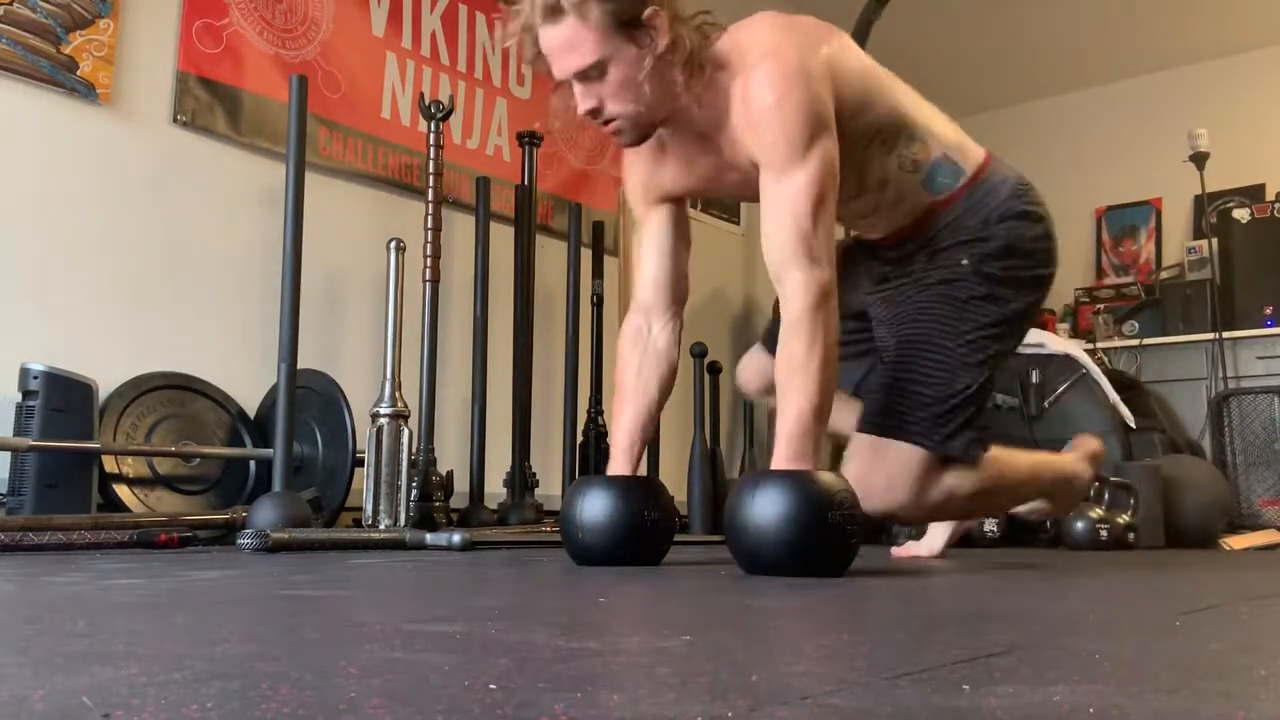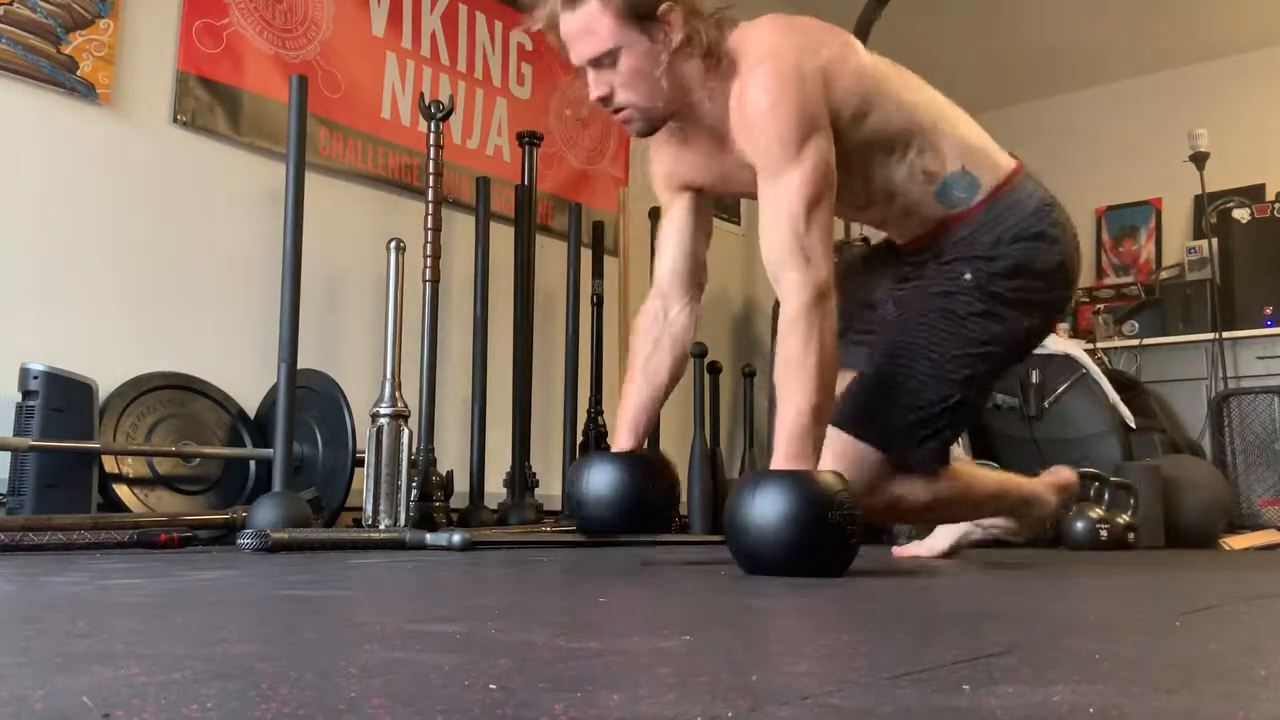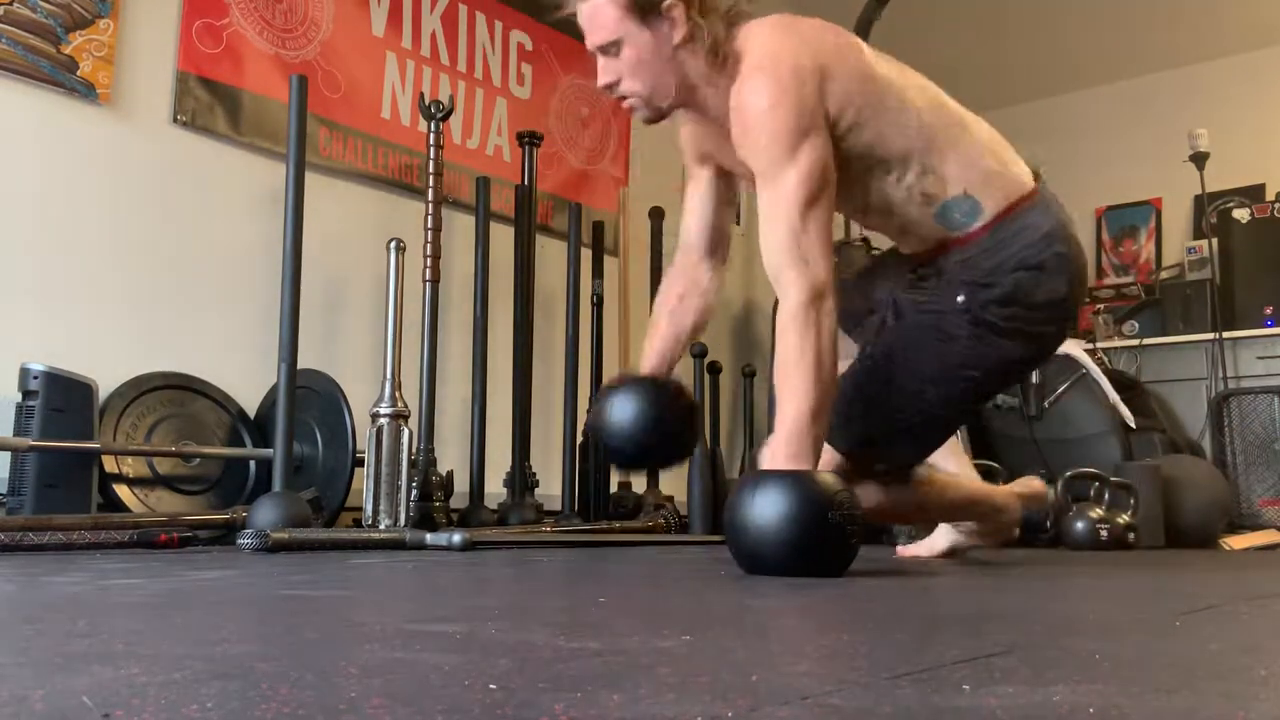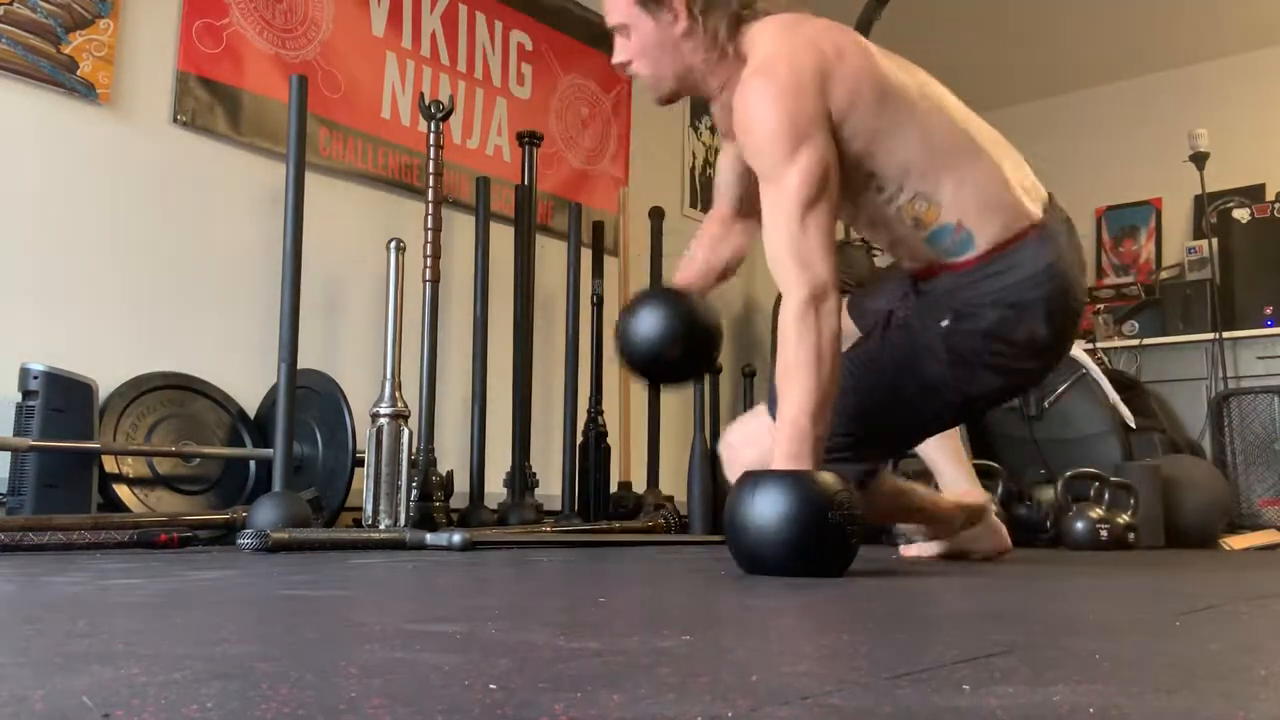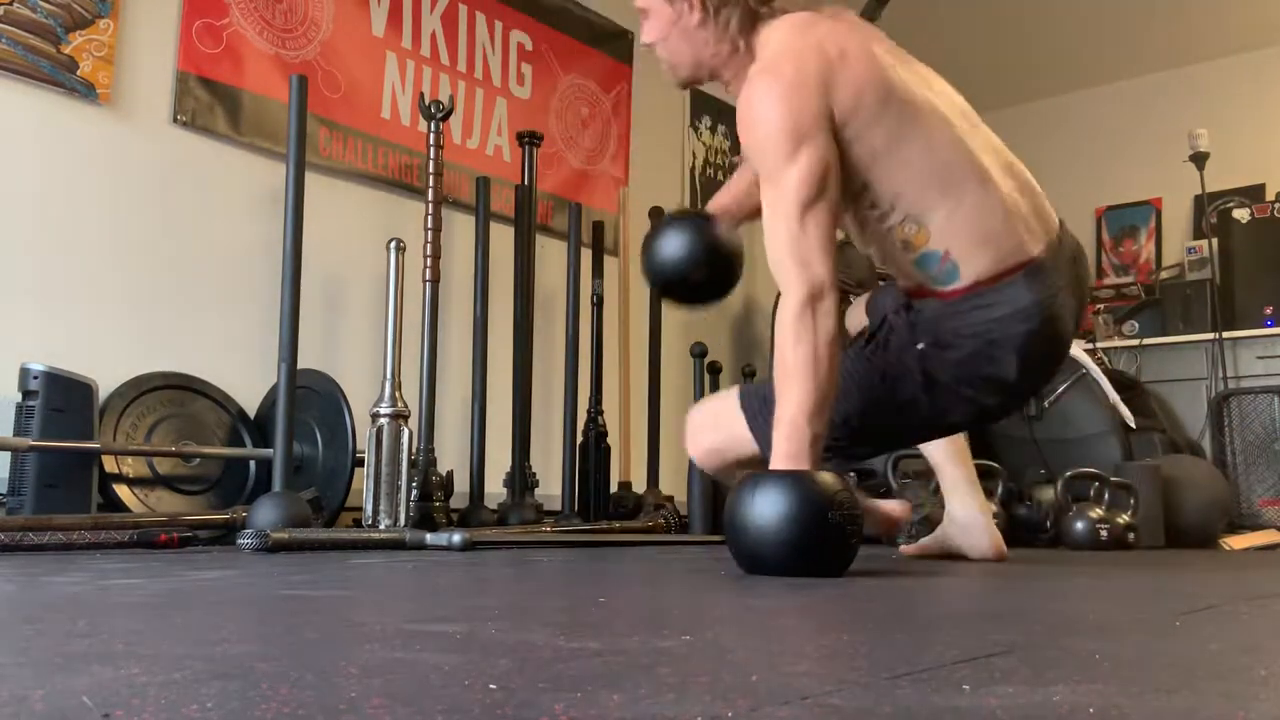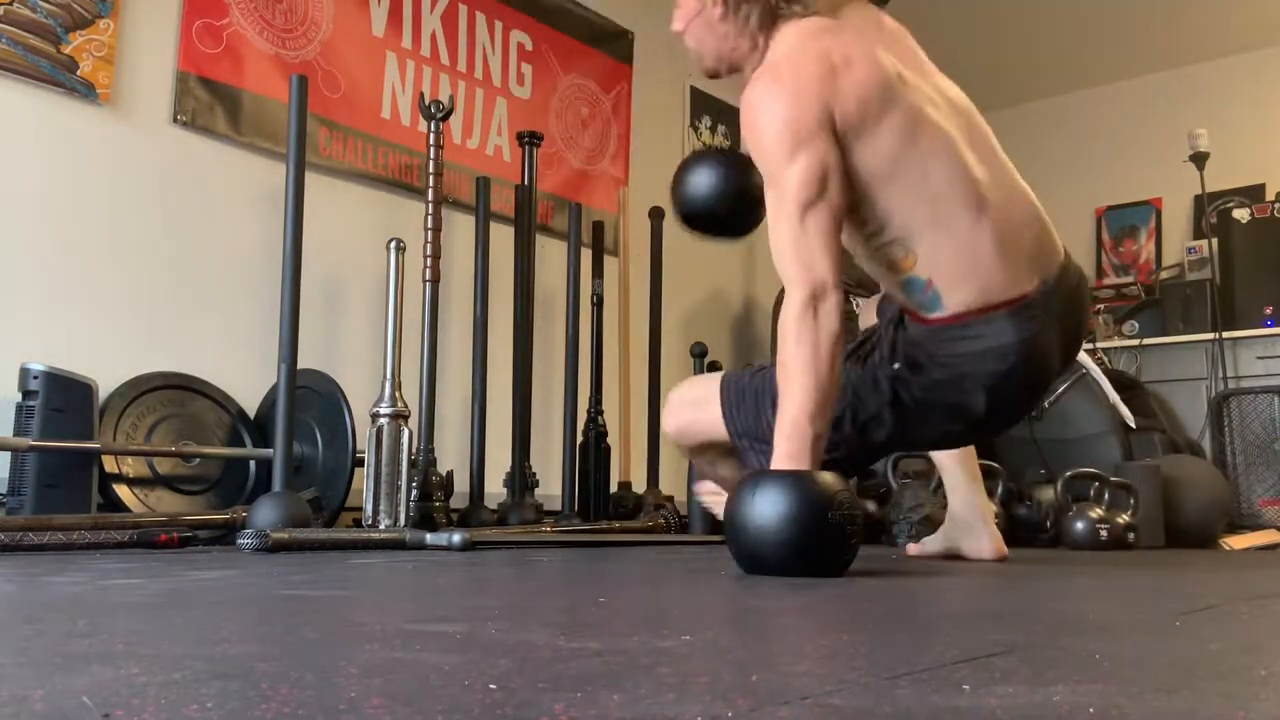
dt=0.1s
person 1, frame 1
left shoulder: (767, 76)
right shoulder: (651, 157)
left elbow: (805, 288)
right elbow: (653, 319)
left wrist: (791, 477)
right wrist: (619, 477)
left hip: (980, 230)
right hip: (892, 242)
left knee: (882, 488)
right knee: (767, 383)
left ankle: (1070, 470)
person 1, frame 2
left shoulder: (771, 80)
right shoulder: (676, 145)
left elbow: (806, 290)
right elbow: (672, 305)
left wrist: (792, 475)
right wrist: (622, 448)
left hip: (1006, 242)
right hip: (959, 233)
left knee: (834, 477)
right knee: (813, 358)
left ankle: (1030, 497)
right ankle: (959, 496)
person 1, frame 3
left shoulder: (770, 82)
right shoulder: (698, 123)
left elbow: (803, 293)
right elbow: (697, 265)
left wrist: (793, 478)
right wrist: (646, 380)
left hip: (1010, 264)
right hip: (967, 249)
left knee: (782, 478)
right knee: (843, 336)
left ankle: (993, 507)
right ankle: (965, 510)
person 1, frame 4
left shoulder: (773, 81)
right shoulder: (744, 70)
left elbow: (808, 295)
right elbow: (733, 221)
left hip: (1003, 295)
left knee: (751, 456)
right knee: (854, 324)
left ankle: (952, 513)
right ankle: (966, 507)
person 1, frame 5
left shoulder: (777, 83)
left elbow: (807, 295)
left wrist: (793, 479)
right wrist: (709, 222)
left hip: (991, 324)
left knee: (708, 435)
right knee: (870, 322)
left ankle: (878, 519)
right ankle: (970, 522)
person 1, frame 6
left shoulder: (778, 86)
left elbow: (812, 299)
right wrist: (745, 162)
left hip: (981, 351)
left knee: (685, 410)
right ankle: (972, 523)
